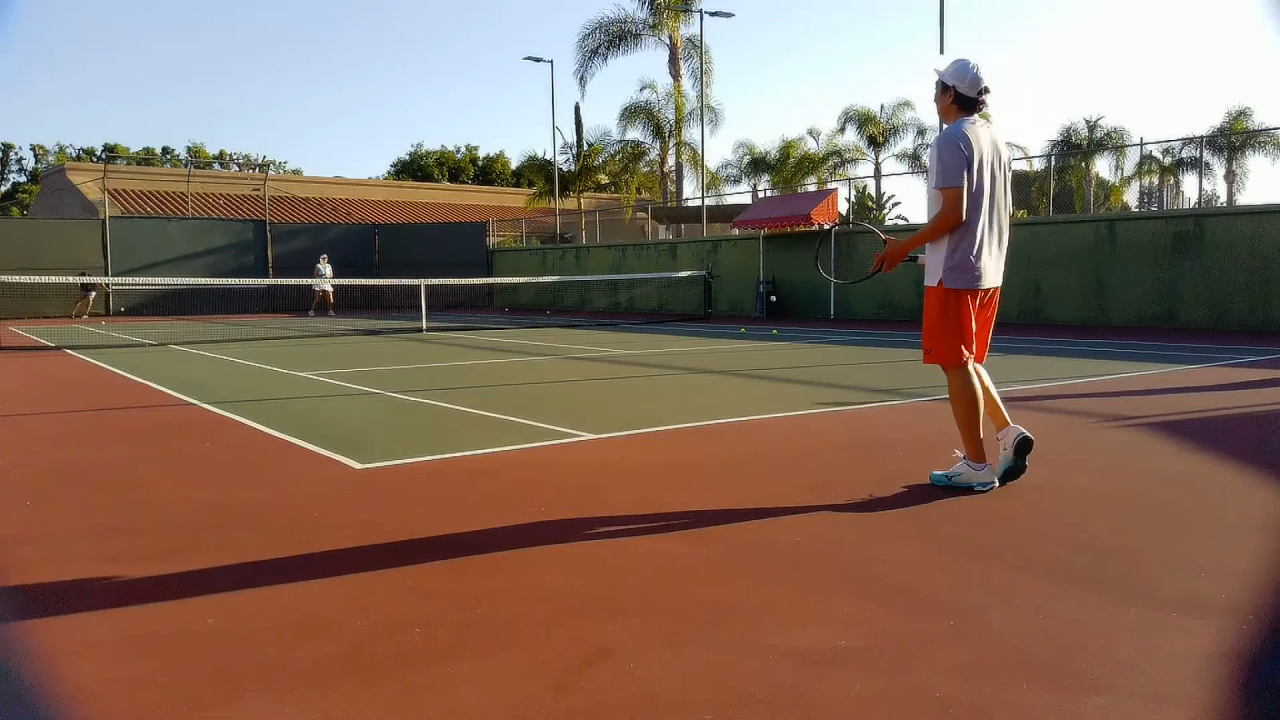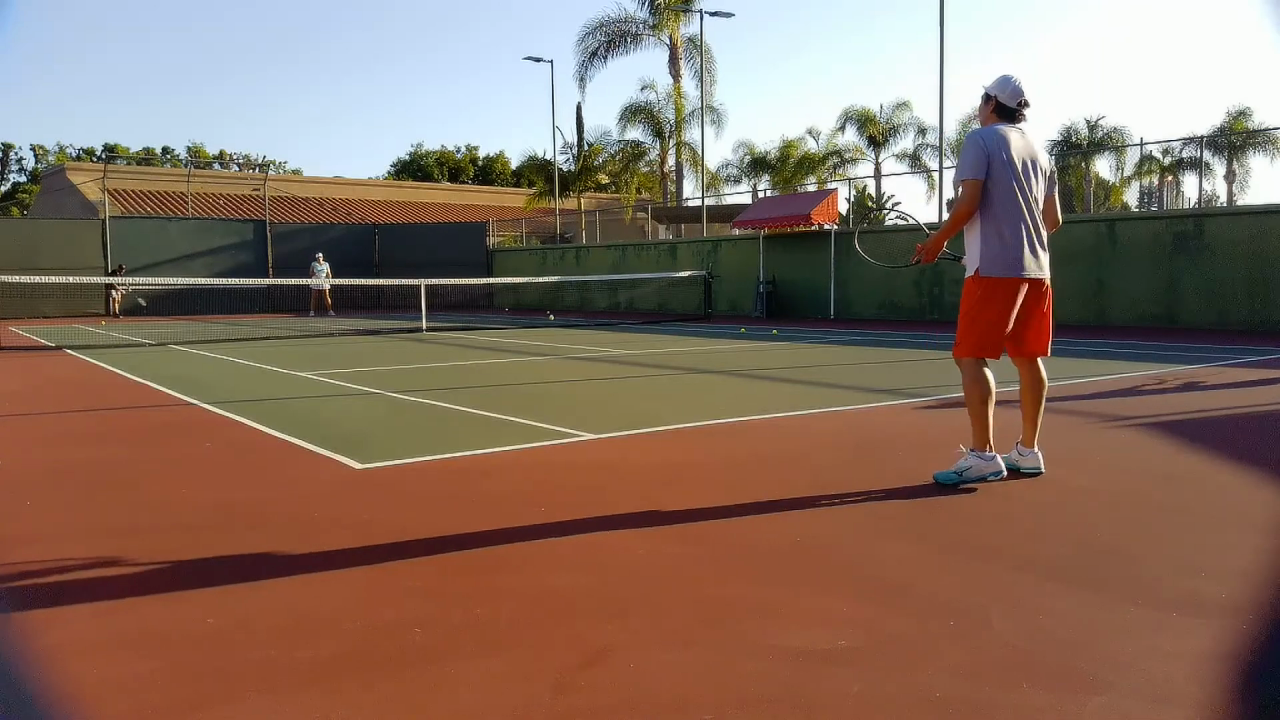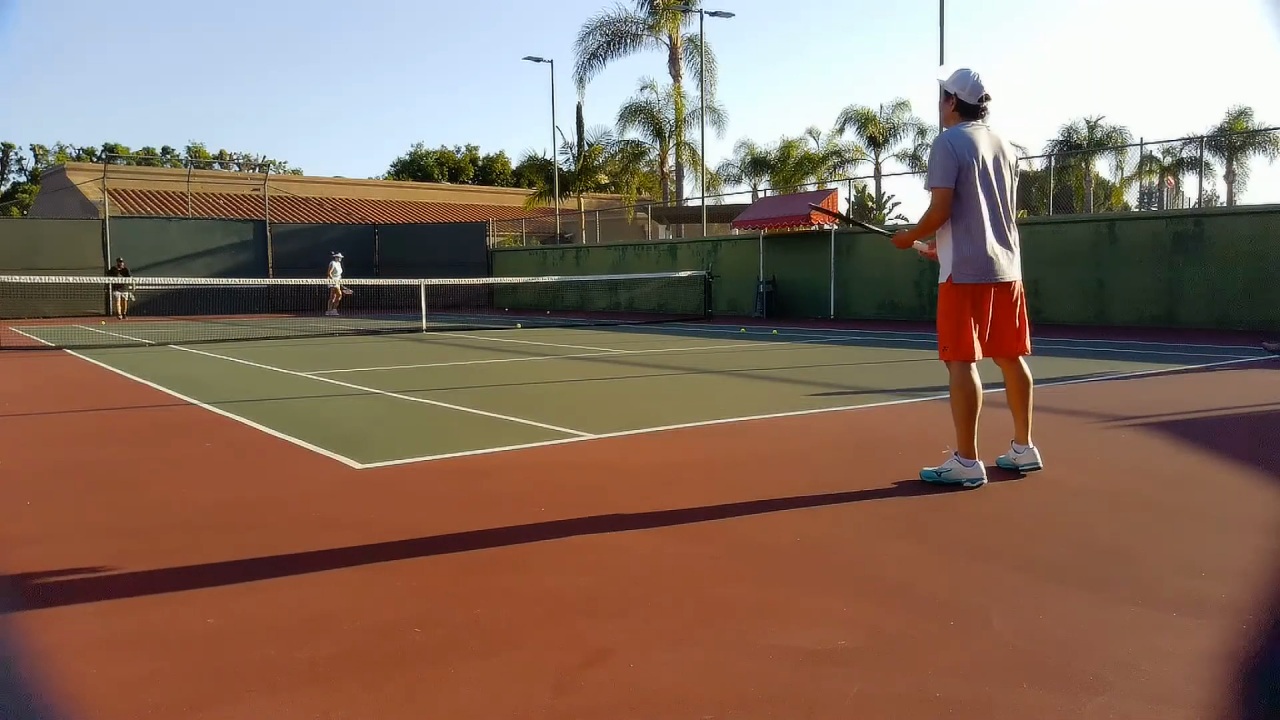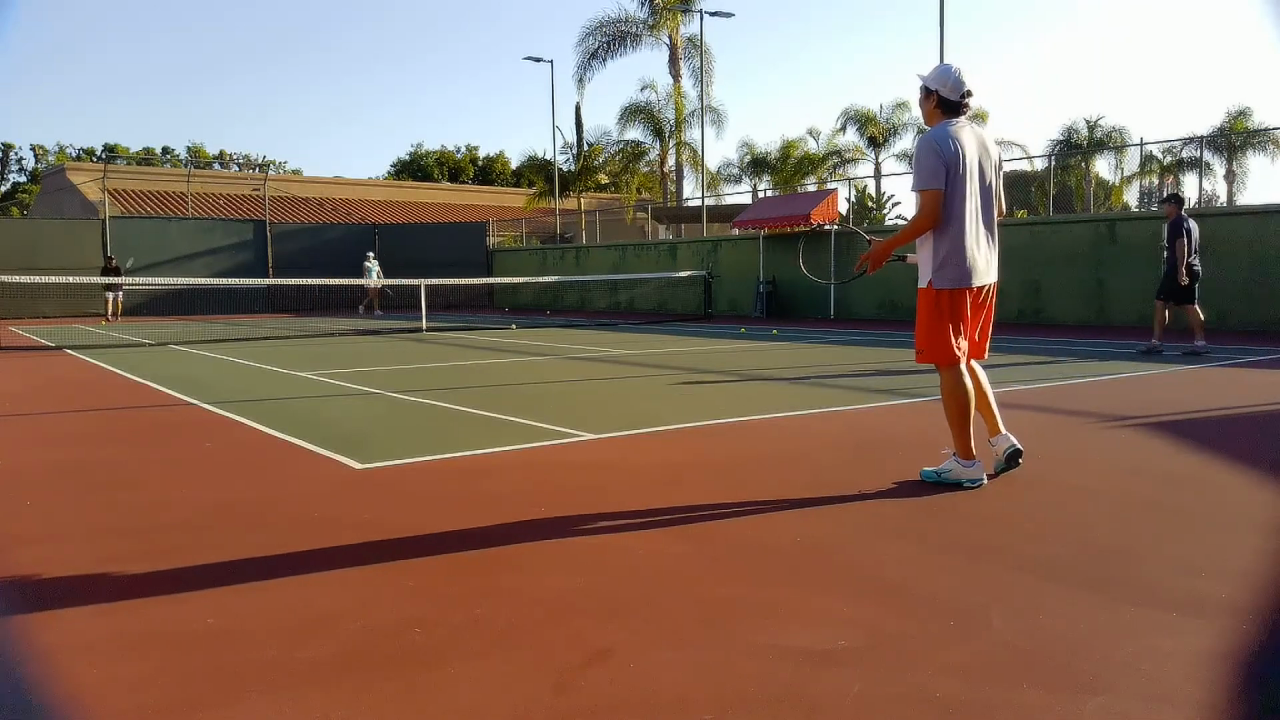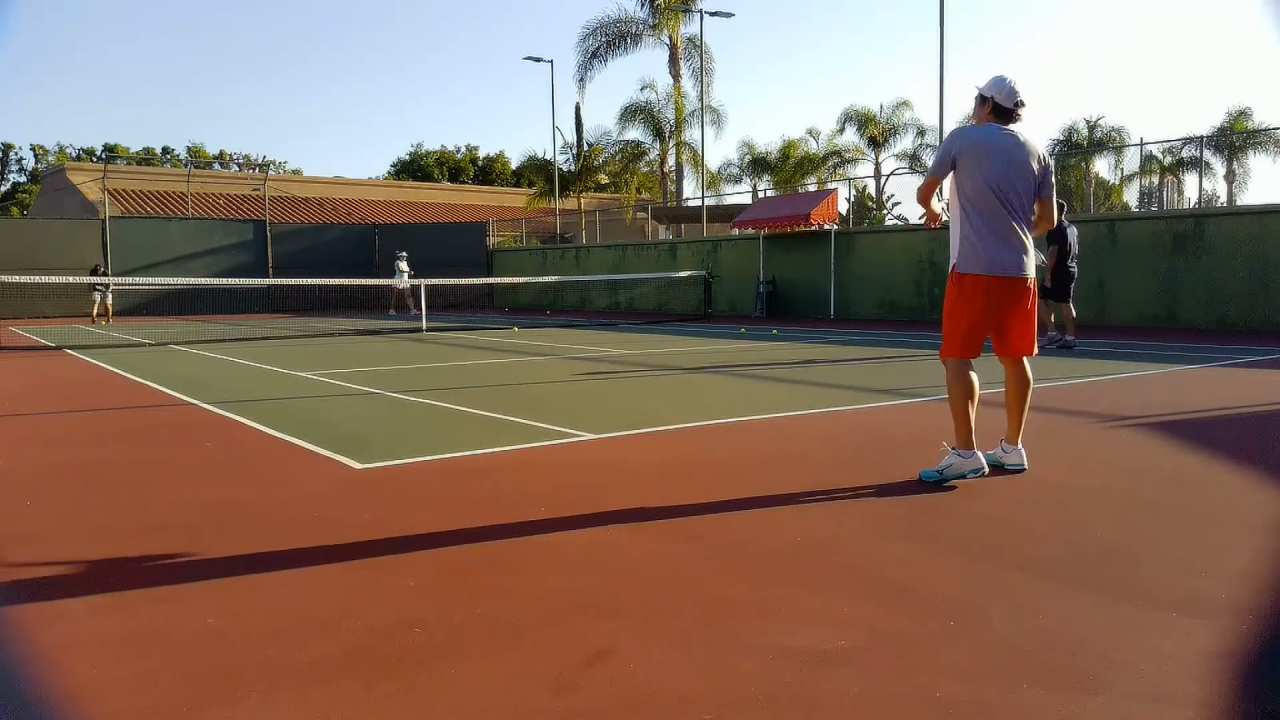
dt=1s
person 1, frame 1
left shoulder: (952, 138)
right shoulder: (995, 140)
left elbow: (952, 213)
right elbow: (1005, 210)
left wrist: (904, 246)
left hip: (953, 272)
right hip: (988, 270)
left knee: (956, 365)
right knee: (966, 363)
left ankle: (977, 465)
right ankle: (1008, 436)
person 1, frame 2
left shoulder: (980, 139)
right shoulder: (1038, 151)
left elbow: (968, 203)
right elbow: (1053, 219)
left wrist: (938, 240)
left hip: (993, 267)
right hip: (1035, 267)
left knee: (971, 356)
right knee: (1028, 357)
left ankle: (983, 454)
right ankle: (1028, 450)
person 1, frame 3
left shoulder: (948, 142)
right shoulder: (1003, 146)
left elbow: (940, 211)
left wrist: (909, 236)
left hip: (966, 270)
right hip: (1006, 267)
left knee: (961, 360)
right knee: (1011, 357)
left ankle: (967, 462)
right ankle: (1024, 448)
person 1, frame 4
left shoulder: (933, 141)
right shoulder: (986, 142)
left elbow: (930, 214)
right elbow: (999, 210)
left wrist: (886, 247)
left hip: (946, 273)
right hip: (983, 269)
left knee: (950, 364)
right knee: (965, 359)
left ankle: (966, 463)
right ankle: (1001, 439)
person 1, frame 5
left shoulder: (963, 137)
right shoulder: (1035, 152)
left elbow: (926, 191)
right elbow: (1048, 221)
left wrist: (931, 211)
left hip: (975, 267)
right hip: (1020, 268)
left knee: (956, 357)
right knee: (1015, 358)
left ankle: (965, 453)
right ankle: (1012, 448)
